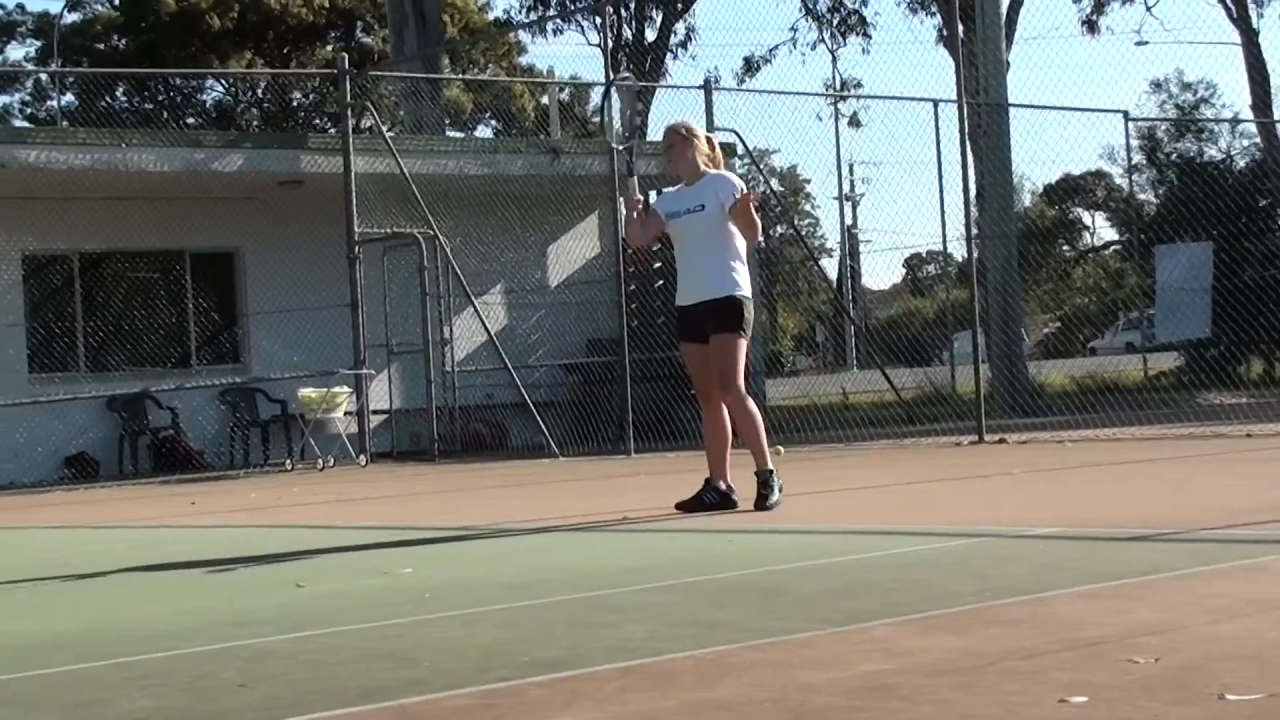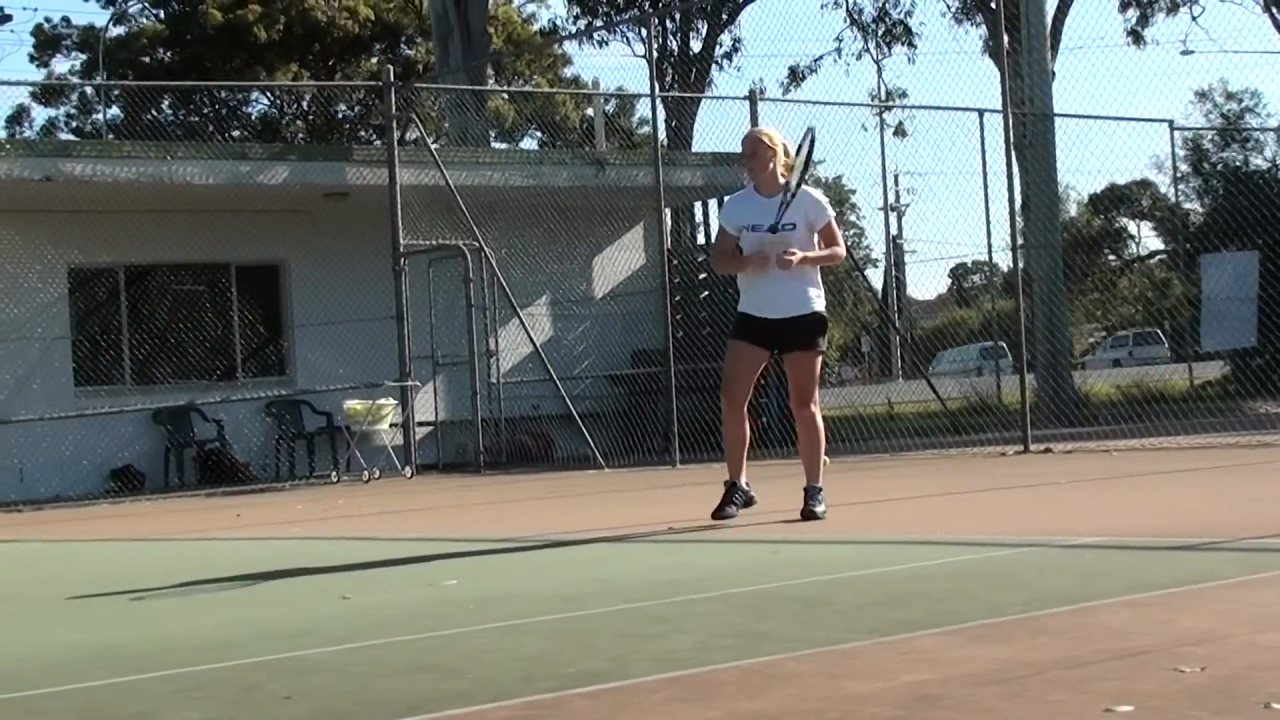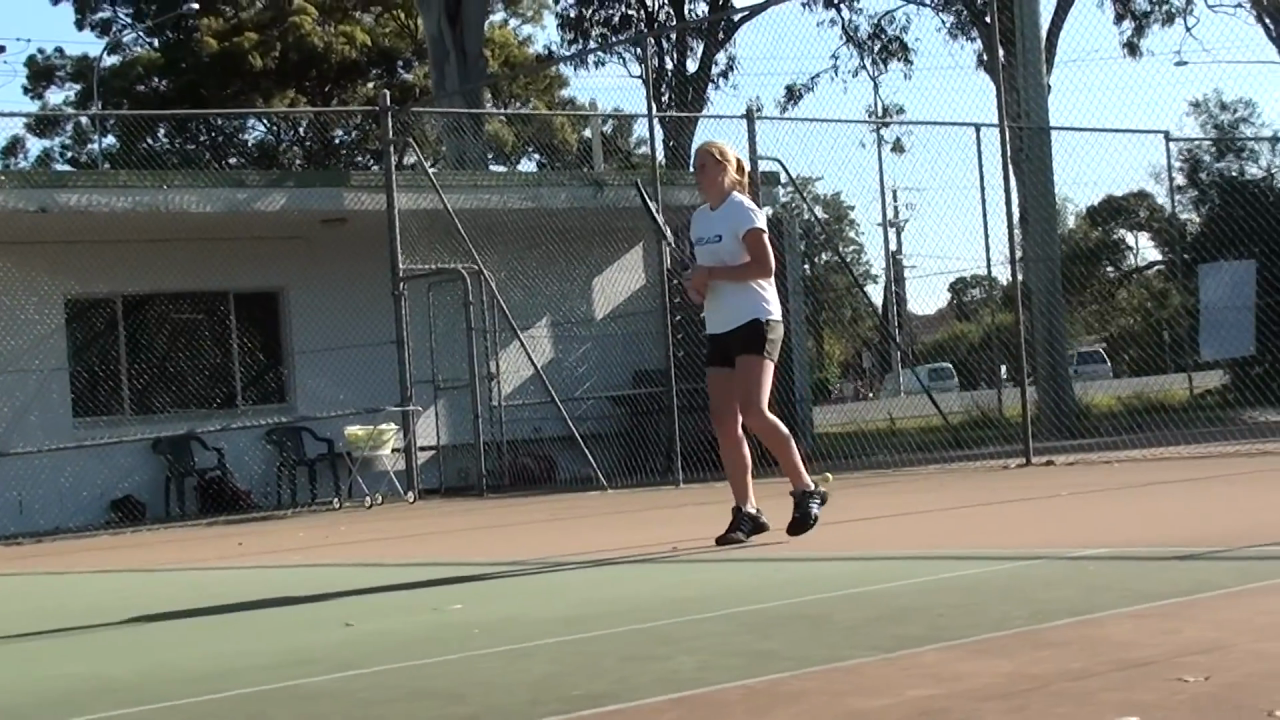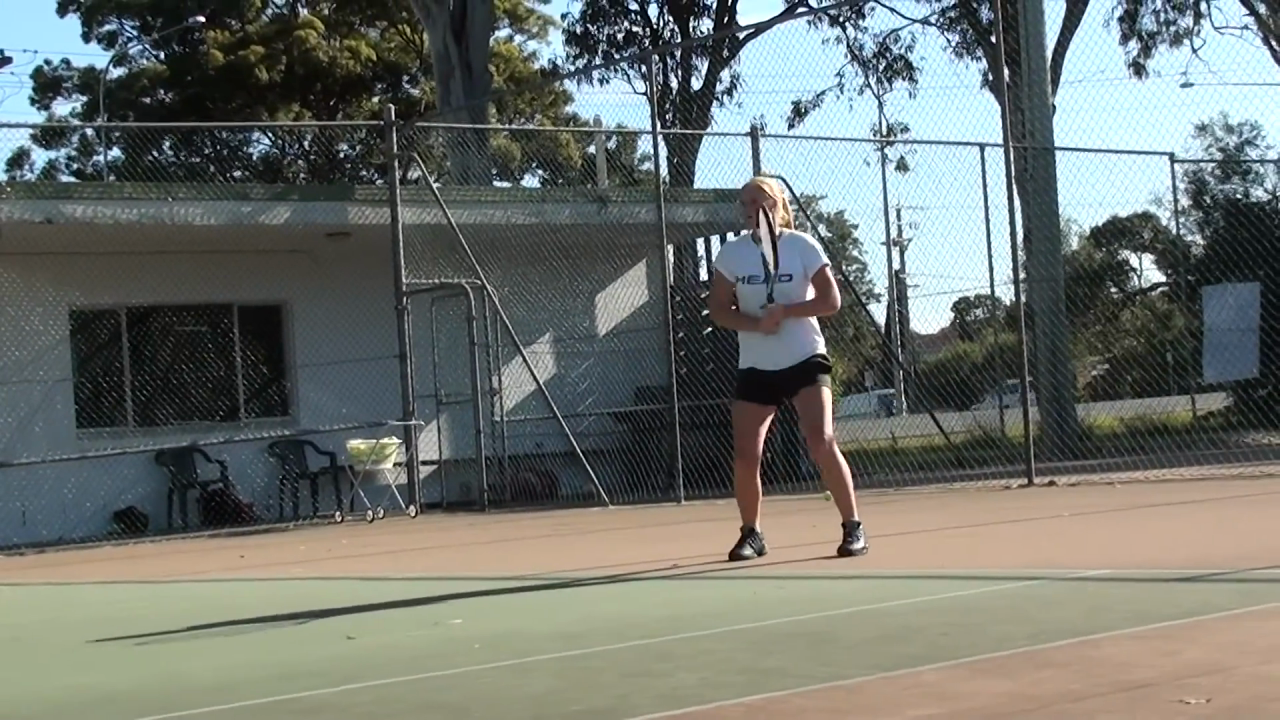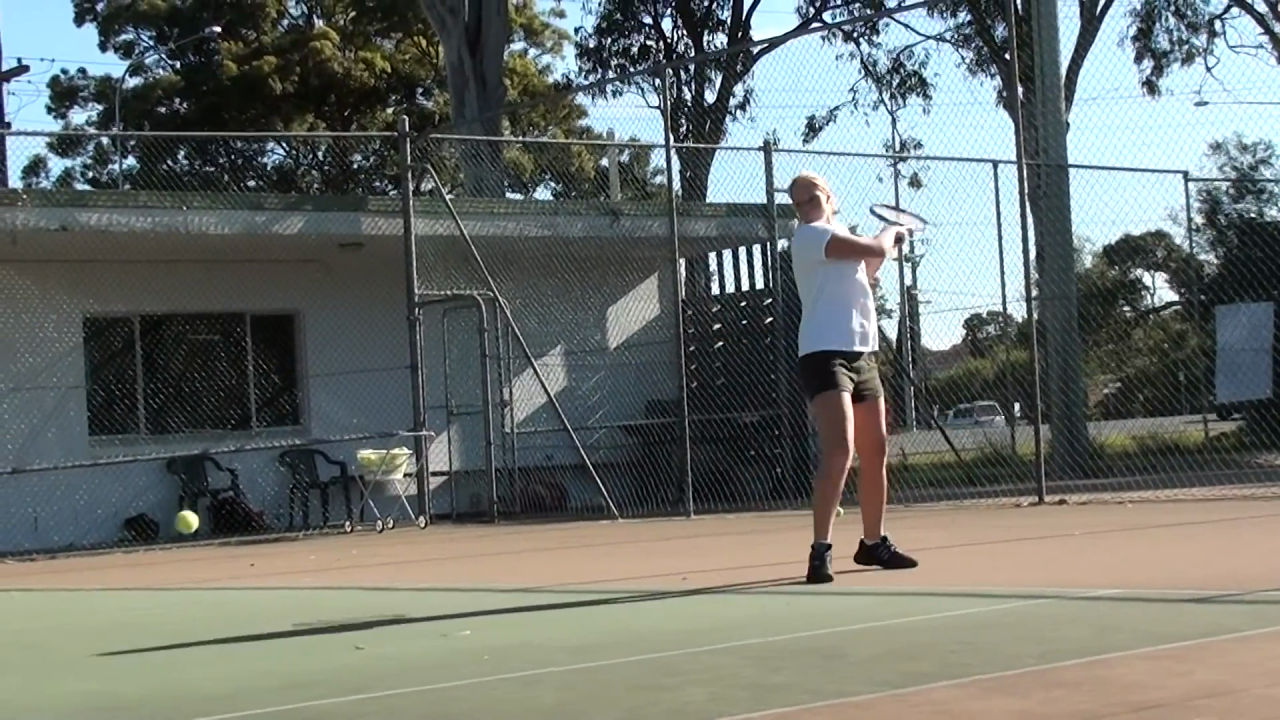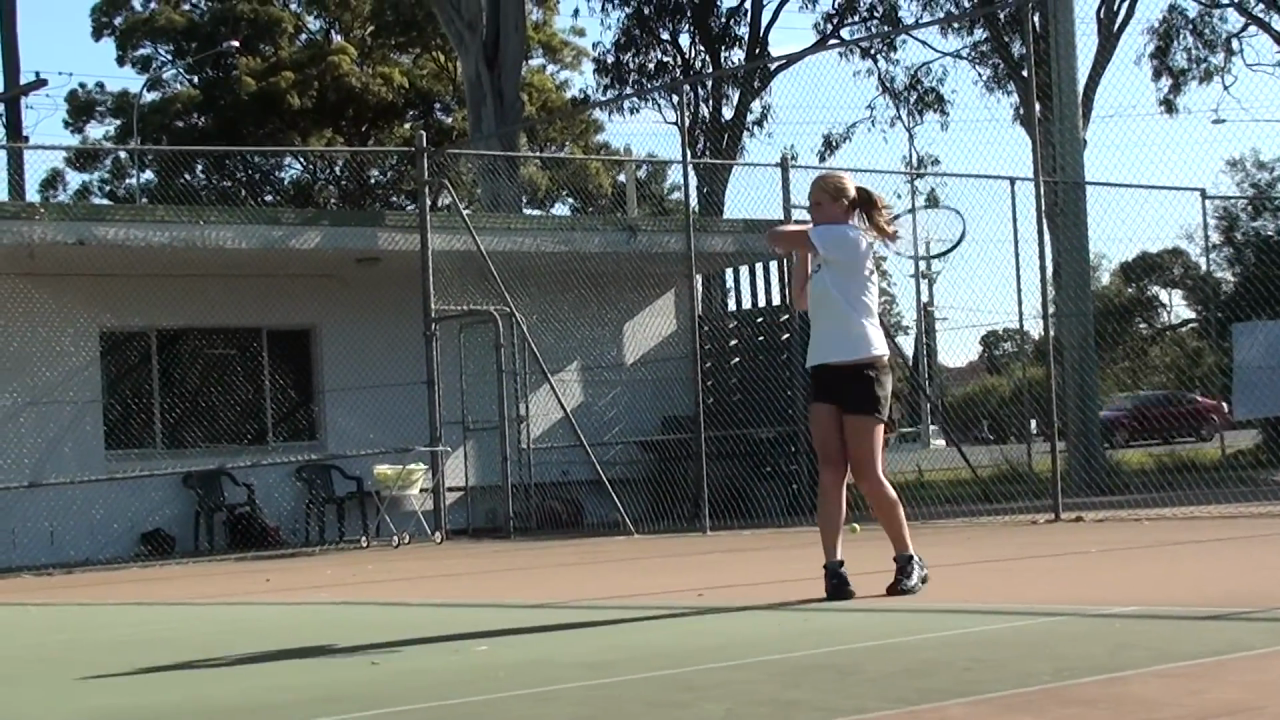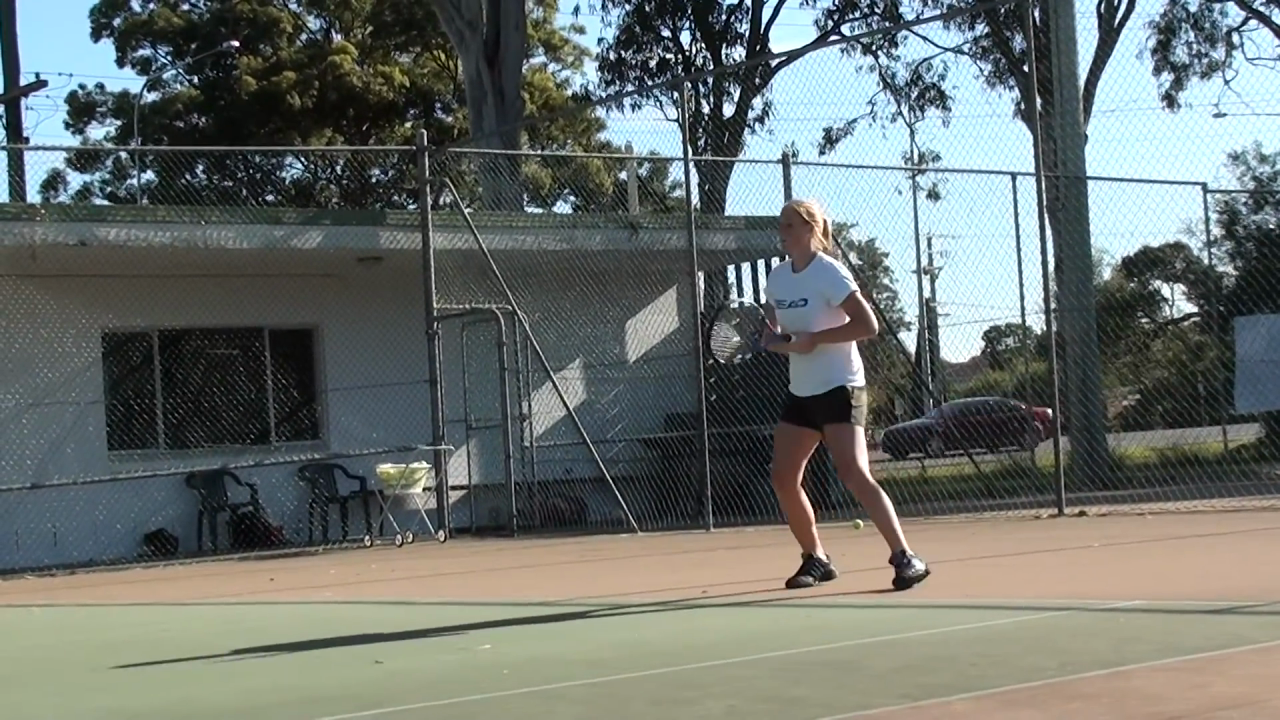
dt=0.7s
person 1, frame 1
left shoulder: (724, 184)
right shoulder: (669, 200)
left elbow: (752, 236)
right elbow: (638, 239)
left wrist: (747, 209)
right wrist: (632, 212)
left hip: (726, 298)
right hip: (688, 305)
left knee: (731, 388)
right knee: (708, 397)
left ankle: (767, 477)
right ankle: (719, 485)
person 1, frame 2
left shoulder: (809, 199)
right shoulder: (735, 206)
left elbow: (839, 251)
right elbow: (719, 262)
left wrist: (803, 257)
right wrist: (749, 261)
left hip: (802, 313)
right hip: (753, 314)
left knee: (804, 405)
right knee: (731, 398)
left ankle: (814, 492)
right ankle: (737, 486)
person 1, frame 3
left shoulder: (743, 211)
right shoulder: (698, 220)
left elbow: (764, 266)
left wrist: (710, 273)
right wrist: (695, 285)
left hip: (756, 323)
right hip: (720, 329)
left knee: (753, 410)
right knee: (723, 422)
left ankle: (806, 491)
right ankle: (747, 513)
person 1, frame 4
left shoulder: (804, 246)
right shoulder: (730, 253)
left elbow: (831, 301)
right elbow: (717, 308)
left wrist: (785, 312)
right wrist: (754, 323)
left hip: (804, 359)
right hip: (755, 366)
left knee: (821, 442)
right knee: (745, 457)
left ankle: (853, 527)
right ankle: (751, 533)
person 1, frame 5
left shoulder: (835, 232)
right shoulder: (811, 235)
left elbow: (860, 274)
right elbow: (873, 250)
left wrist: (886, 240)
right wrist: (893, 231)
left hip: (860, 355)
right hip: (824, 356)
left knee: (875, 455)
right knee: (840, 449)
left ankle: (873, 543)
right ankle: (820, 549)
person 1, frame 6
left shoulder: (845, 238)
right shoulder: (824, 248)
left elbow: (777, 238)
right elbow: (800, 302)
left wrist: (807, 231)
right wrist: (799, 253)
left hip: (862, 368)
right hip: (825, 369)
left knee: (866, 475)
right knee: (830, 471)
left ankle: (909, 561)
right ankle: (834, 567)
person 1, frame 7
left shoulder: (830, 273)
right shoulder: (776, 277)
left elbow: (867, 325)
right elbow: (772, 328)
left wrist: (815, 341)
right wrist: (779, 341)
left hip: (839, 386)
right hip: (800, 391)
left knee: (854, 474)
right knee: (783, 479)
left ankle: (905, 557)
right ankle: (815, 558)
